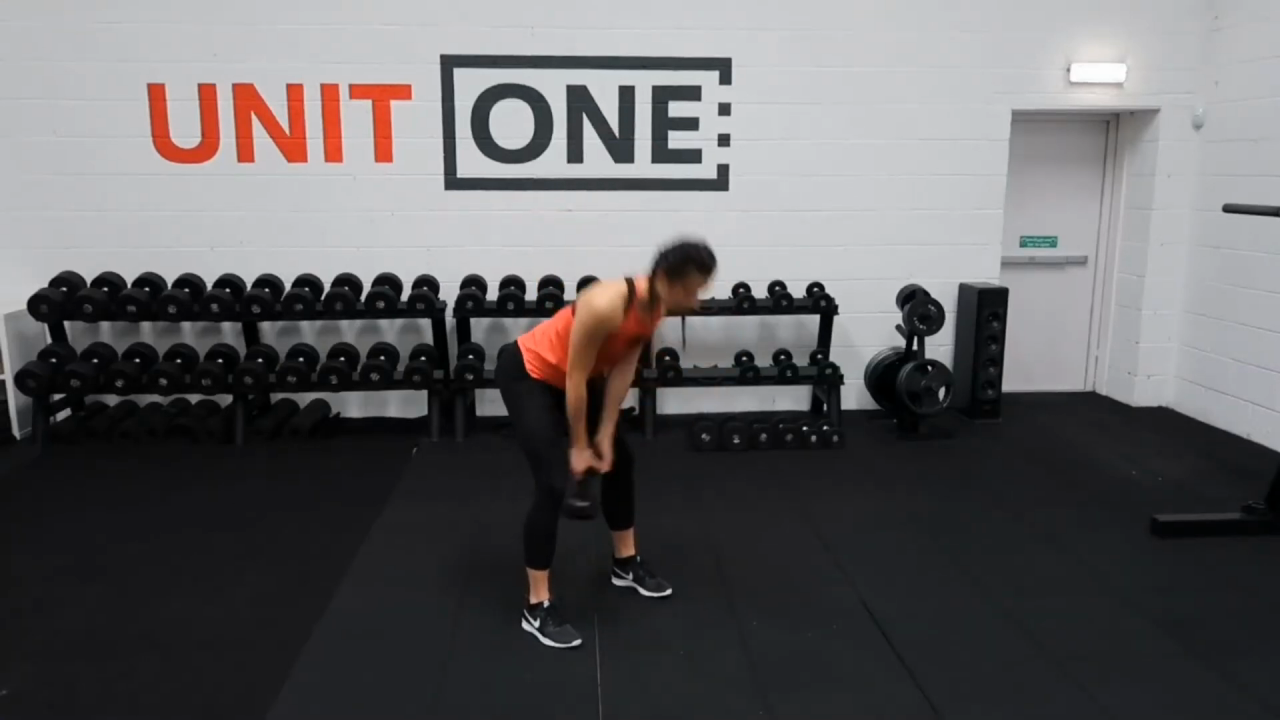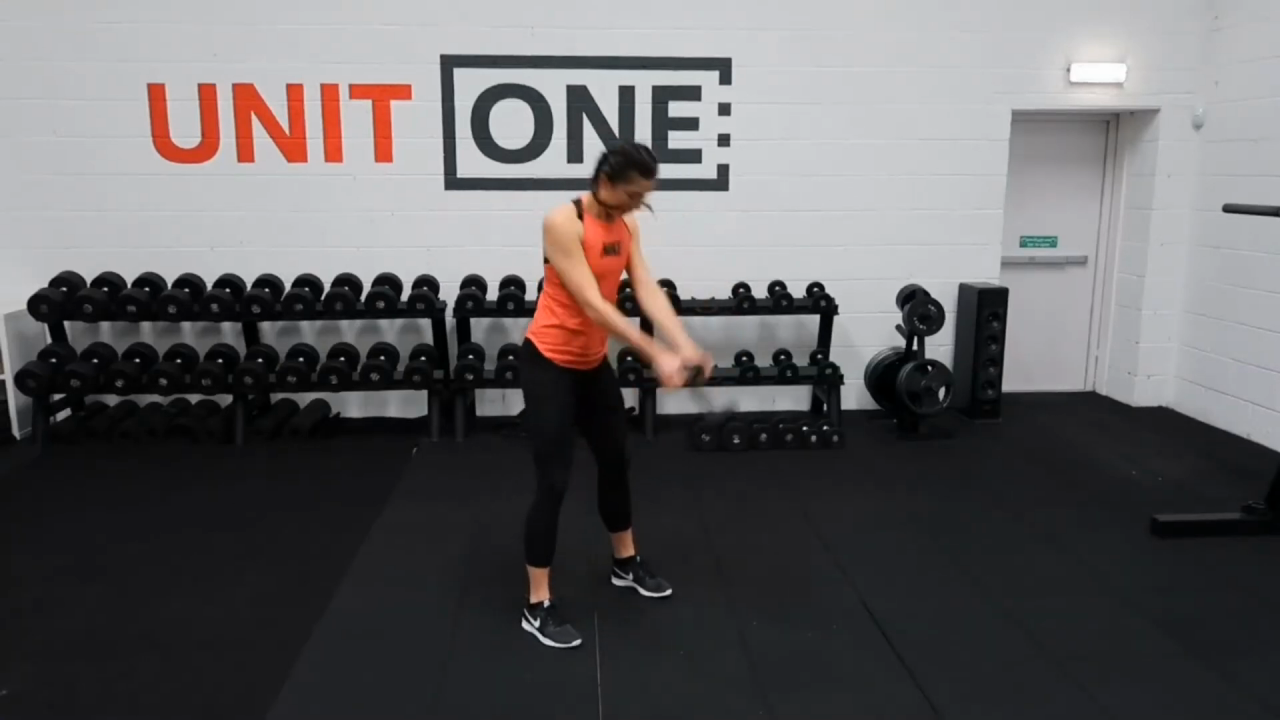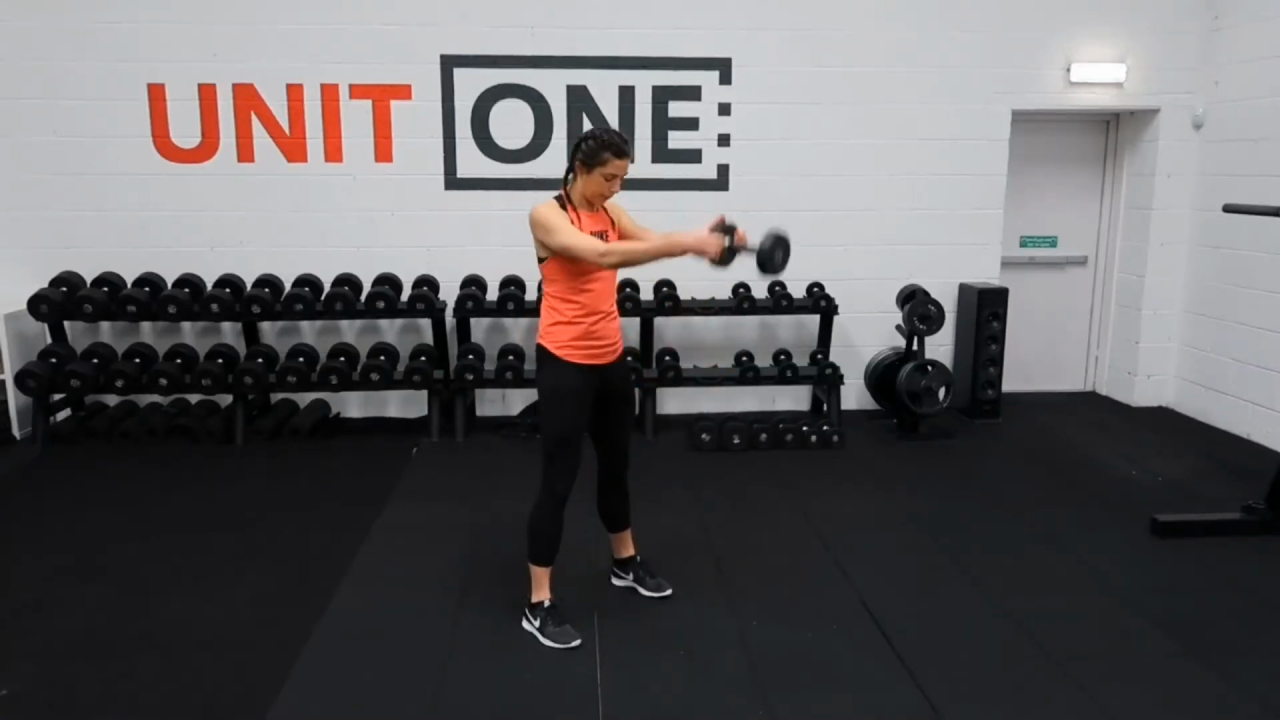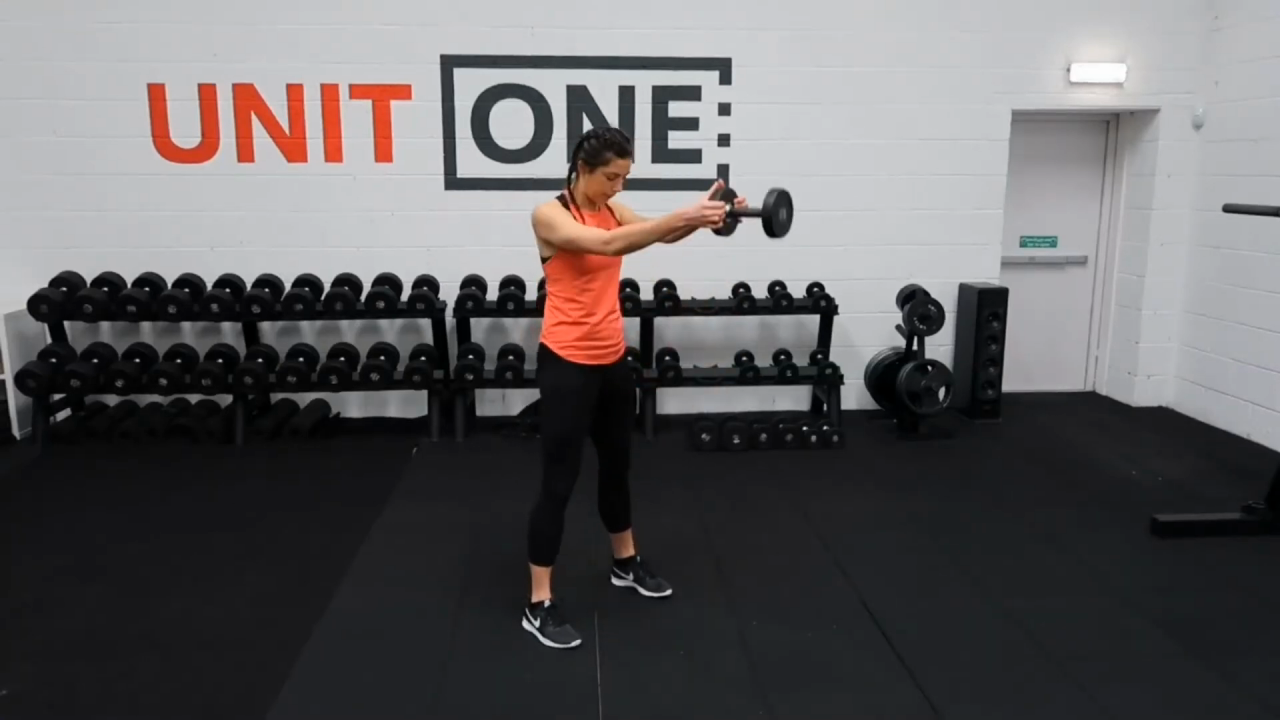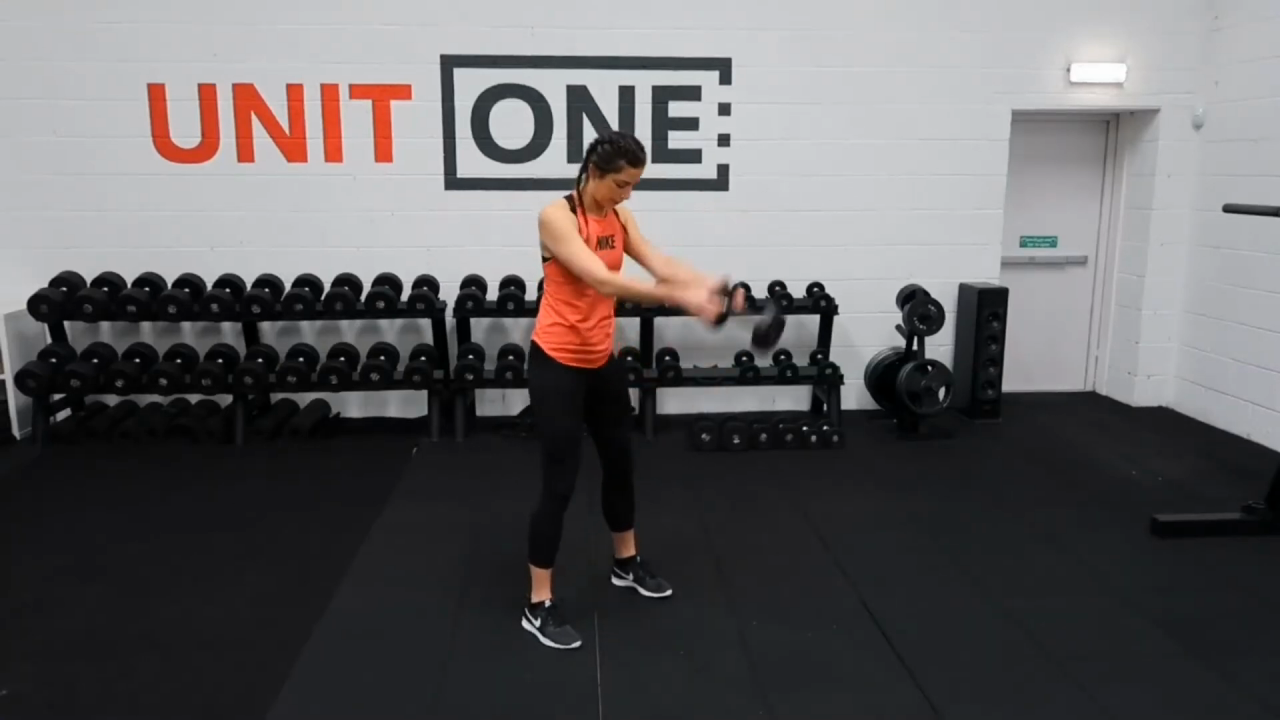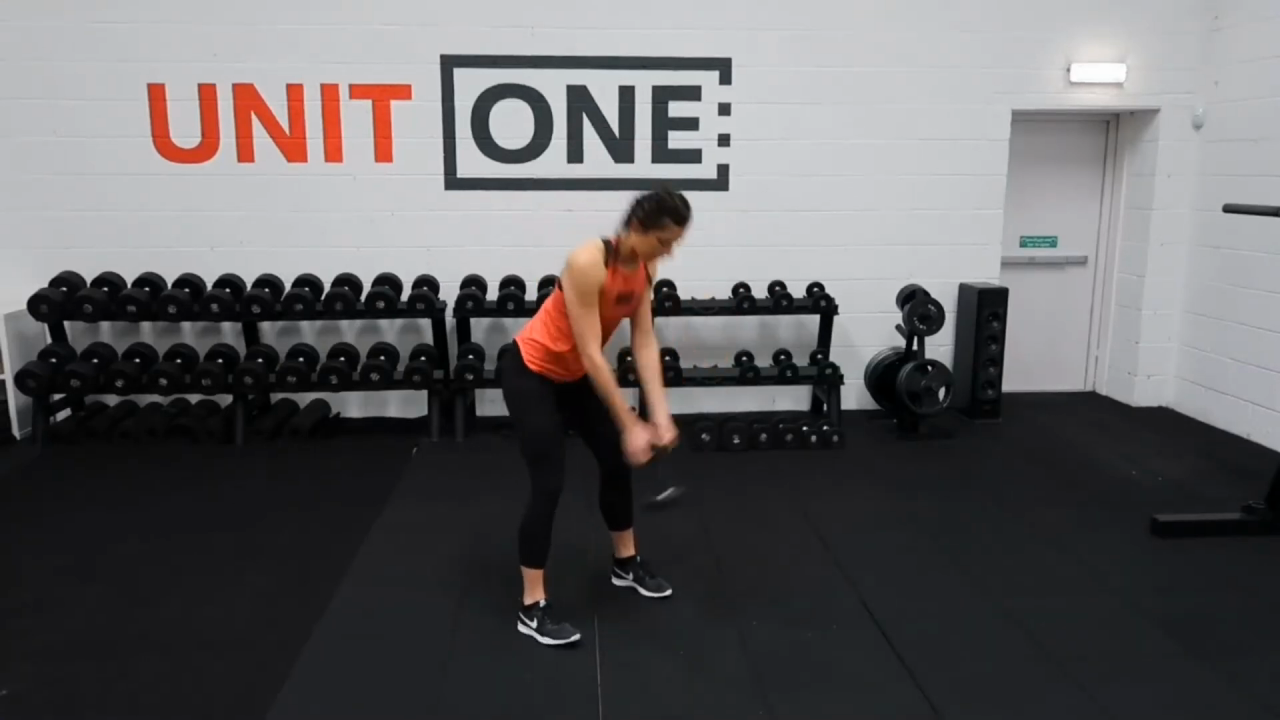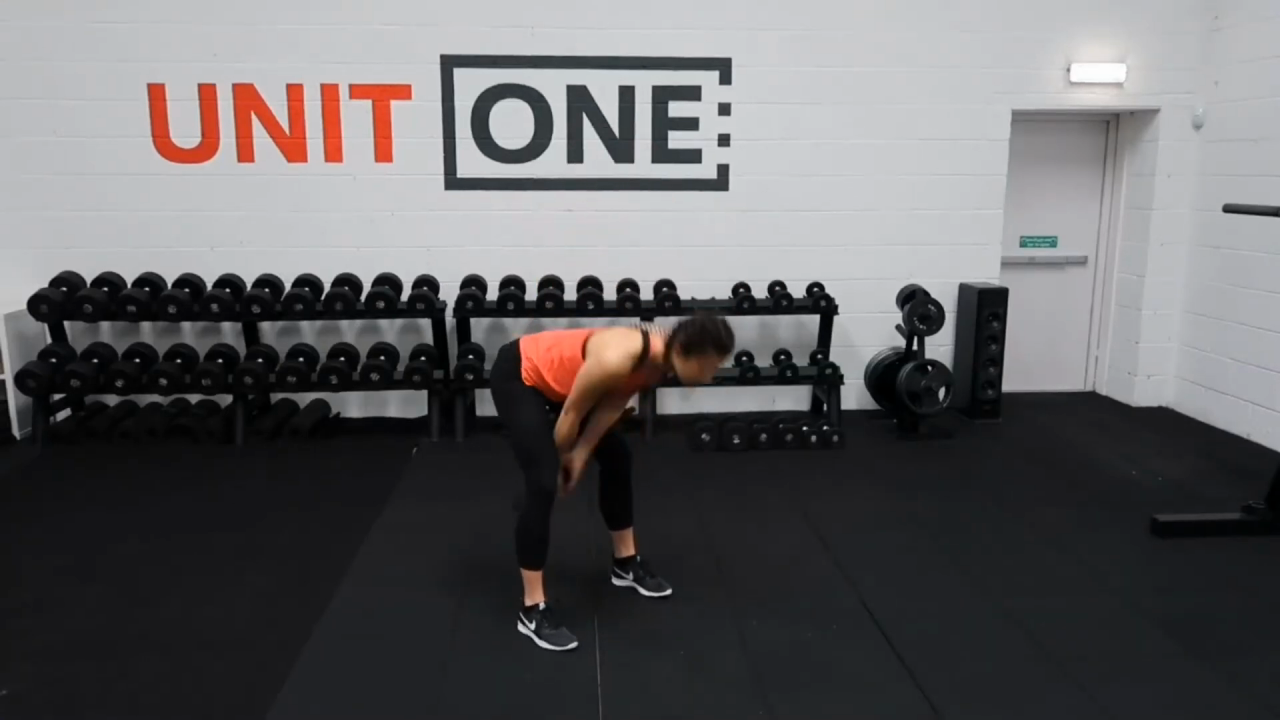
dt=0.2s
person 1, frame 1
left shoulder: (653, 306)
right shoulder: (606, 305)
left elbow: (621, 371)
right elbow: (574, 381)
left wrist: (604, 435)
right wrist: (578, 445)
left hip: (567, 379)
right hip: (527, 372)
left knee: (618, 461)
right knee: (554, 483)
left ankle: (625, 563)
right ankle: (537, 607)
person 1, frame 2
left shoulder: (626, 226)
right shoulder: (562, 222)
left elbow: (647, 290)
right elbow: (592, 304)
left wrist: (683, 346)
right wrist: (655, 355)
left hip: (593, 363)
right hip: (548, 363)
left knee: (615, 463)
right knee: (554, 482)
left ankle: (625, 564)
right ankle: (538, 606)
person 1, frame 3
left shoulder: (609, 212)
right shoulder: (547, 215)
left elbow: (652, 243)
right elbow: (601, 257)
left wrist: (701, 240)
right wrist: (687, 243)
left hip: (611, 361)
right hip: (565, 364)
left knee: (615, 466)
right knee: (559, 481)
left ankle: (625, 562)
right ankle: (539, 605)
person 1, frame 4
left shoulder: (610, 208)
right shoulder: (549, 215)
left elbow: (662, 233)
right elbow: (608, 244)
left wrist: (702, 214)
right wrist: (685, 214)
left hip: (613, 362)
right hip: (567, 365)
left knee: (617, 466)
right knee: (559, 483)
left ankle: (625, 562)
right ankle: (538, 606)
person 1, frame 5
left shoulder: (619, 217)
right shoulder: (556, 217)
left elbow: (658, 264)
right elbow: (603, 281)
left wrist: (706, 285)
right wrist: (683, 298)
left hip: (602, 362)
right hip: (558, 365)
left knee: (620, 463)
right knee: (560, 483)
left ankle: (626, 562)
right ankle: (538, 606)
person 1, frame 6
left shoulder: (642, 267)
right shoulder: (588, 263)
left elbow: (644, 342)
right elbow: (591, 354)
left wrist: (660, 414)
right wrist: (629, 425)
left hip: (576, 374)
right hip: (533, 370)
left knee: (617, 462)
right knee: (549, 483)
left ankle: (625, 563)
right ankle: (531, 607)
person 1, frame 7
left shoulder: (666, 352)
right shoulder: (617, 359)
left elbow: (614, 406)
right elbow: (569, 414)
left wrist: (580, 455)
right wrist: (559, 462)
left hip: (562, 381)
right hip: (521, 373)
left knee: (618, 465)
right knee: (543, 484)
left ankle: (626, 561)
right ankle: (533, 609)
